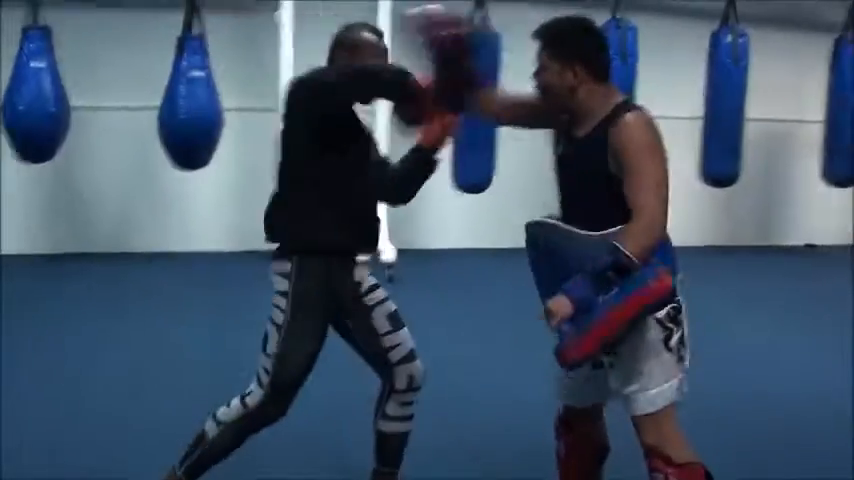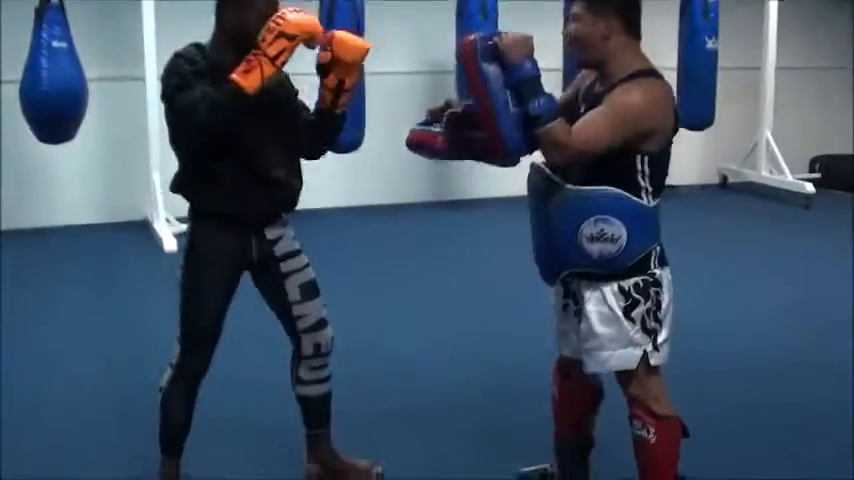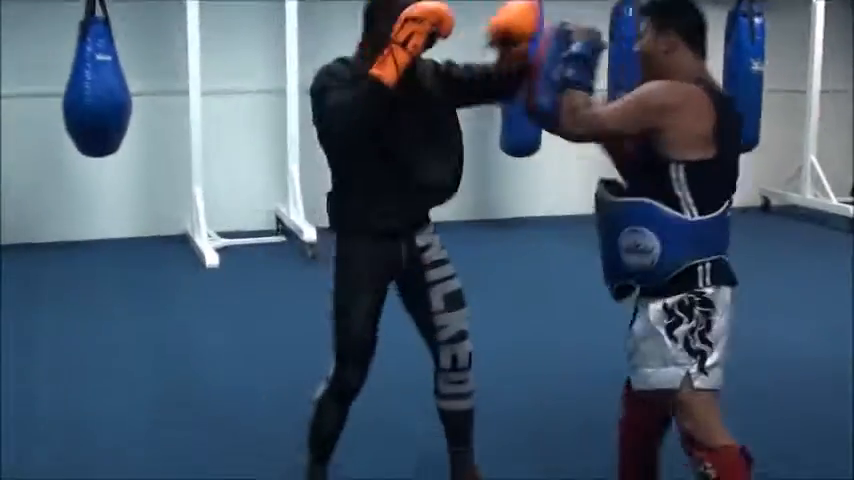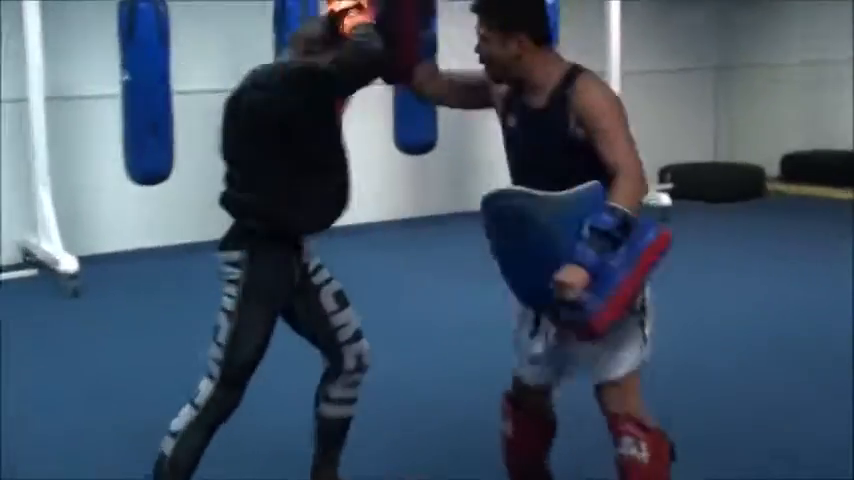
dt=0.7s
person 1, frame 1
left shoulder: (631, 127)
right shoulder: (566, 116)
left elbow: (648, 227)
right elbow: (489, 105)
left knee: (656, 433)
right knee: (577, 421)
person 1, frame 2
left shoulder: (646, 94)
right shoulder: (591, 80)
left elbow: (564, 147)
right elbow: (553, 128)
left wrist: (523, 72)
left hip: (627, 267)
right hip: (585, 262)
left knee: (641, 384)
right knee: (573, 372)
person 1, frame 3
left shoulder: (668, 97)
right shoulder: (713, 104)
left elbow: (574, 123)
left wrist: (576, 53)
right wrist: (615, 142)
left hip: (687, 284)
right hip: (672, 279)
left knee: (694, 409)
right knee: (643, 390)
person 1, frame 4
left shoulder: (586, 95)
right shoulder: (503, 90)
left elbow: (630, 180)
right elbow: (429, 85)
left hip: (597, 270)
right hip: (547, 274)
left knee: (619, 398)
right knee: (527, 394)
person 2, frame 1
left shoulder: (347, 127)
right shoulder: (316, 93)
left elbow: (396, 188)
right elbow: (379, 77)
left wrist: (433, 134)
left hip: (343, 269)
right hip: (305, 269)
left knee: (405, 373)
right knee: (270, 397)
person 2, frame 2
left shoulder: (272, 77)
right shoulder: (189, 67)
left elbow: (312, 143)
right elbow: (200, 127)
left wrist: (336, 85)
right wrist: (261, 63)
left hip: (271, 228)
right hip: (215, 231)
left knee: (314, 338)
right knee: (193, 357)
person 2, frame 3
left shoulder: (428, 76)
right shoulder: (337, 83)
left elbow: (500, 82)
right elbow: (345, 128)
left wrist: (514, 52)
right wrist: (396, 54)
left hip: (417, 236)
right hip: (362, 242)
left knee: (455, 354)
right knee: (349, 371)
person 2, frame 4
left shoulder: (288, 92)
right shoulder: (275, 84)
right elbow: (364, 60)
left hip: (289, 251)
right hip: (256, 255)
left knee: (351, 356)
right knee: (224, 389)
